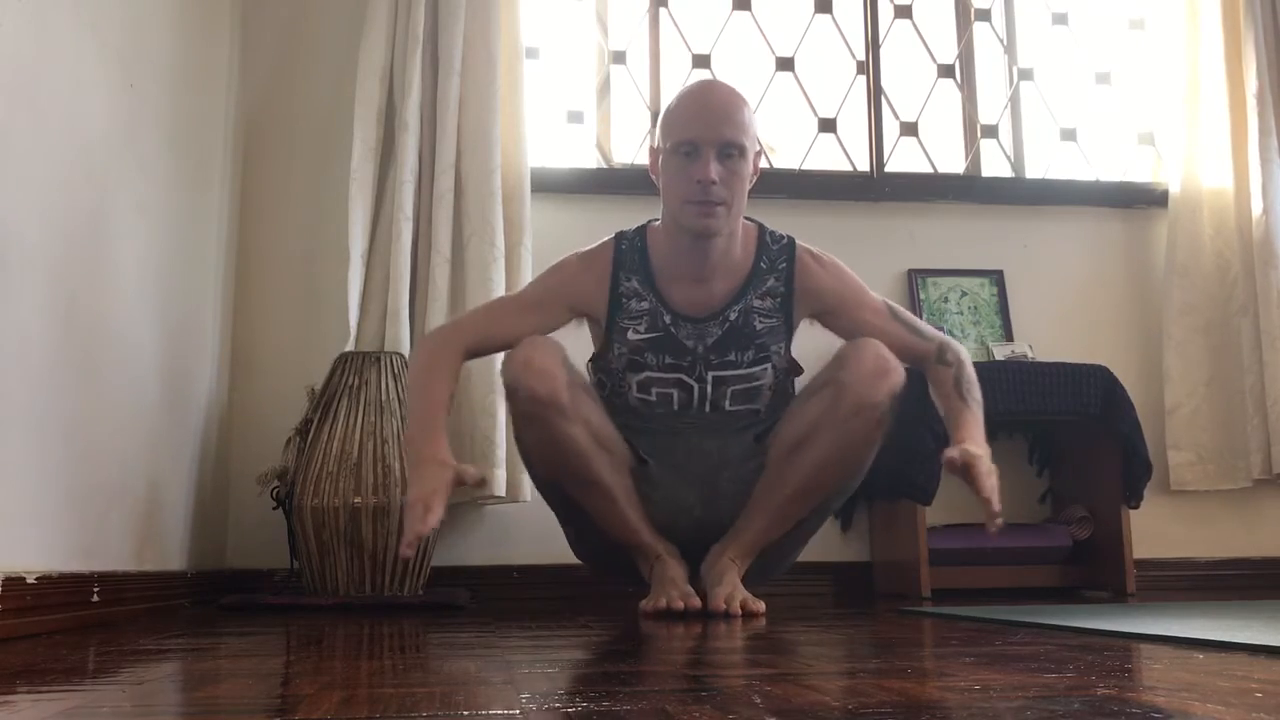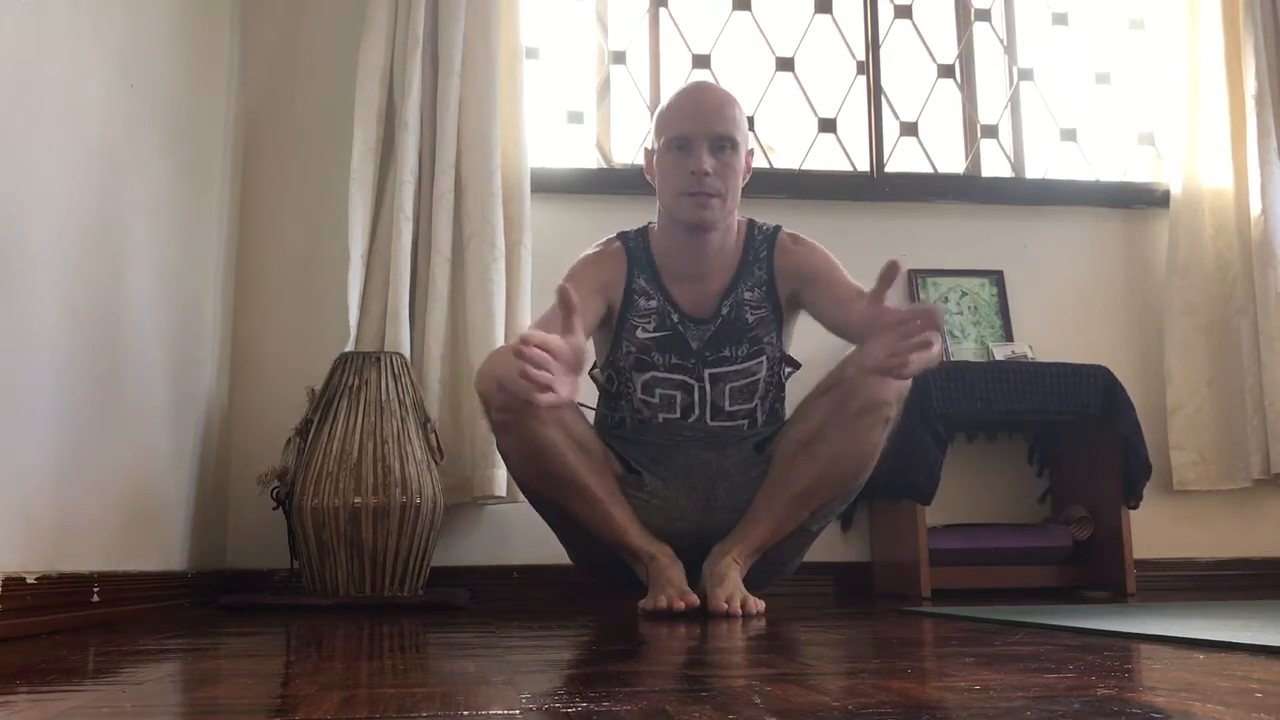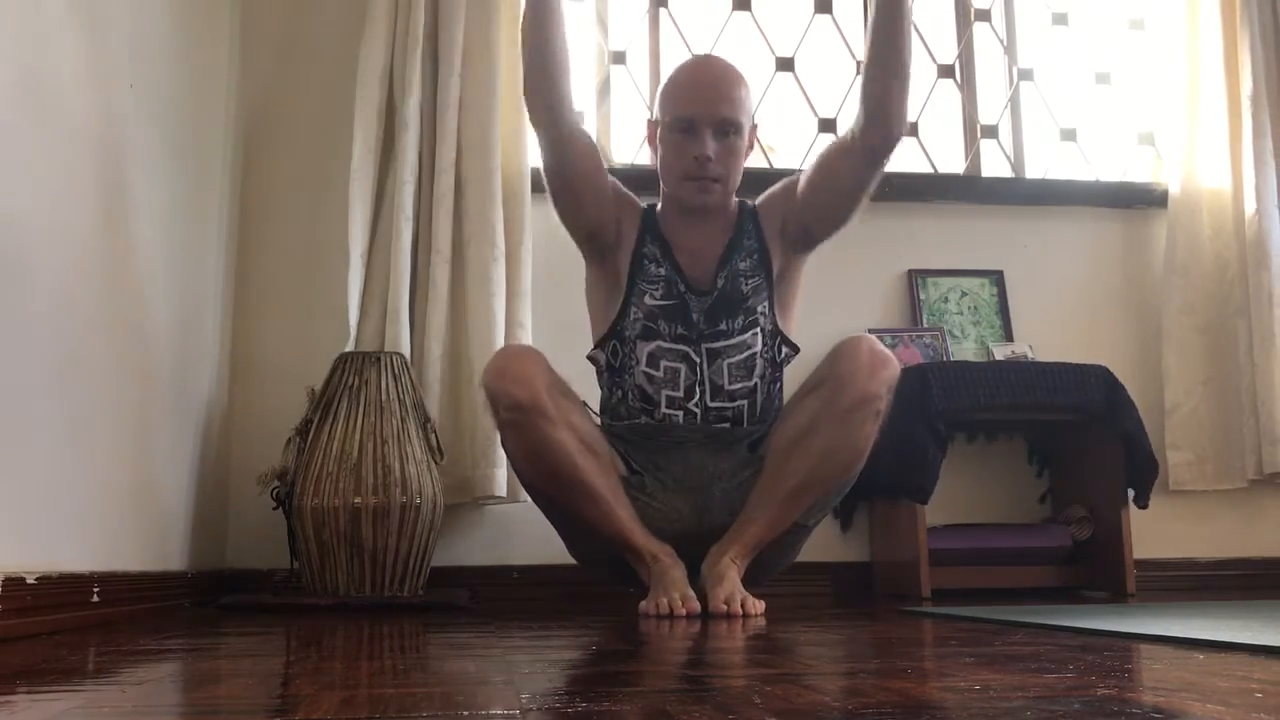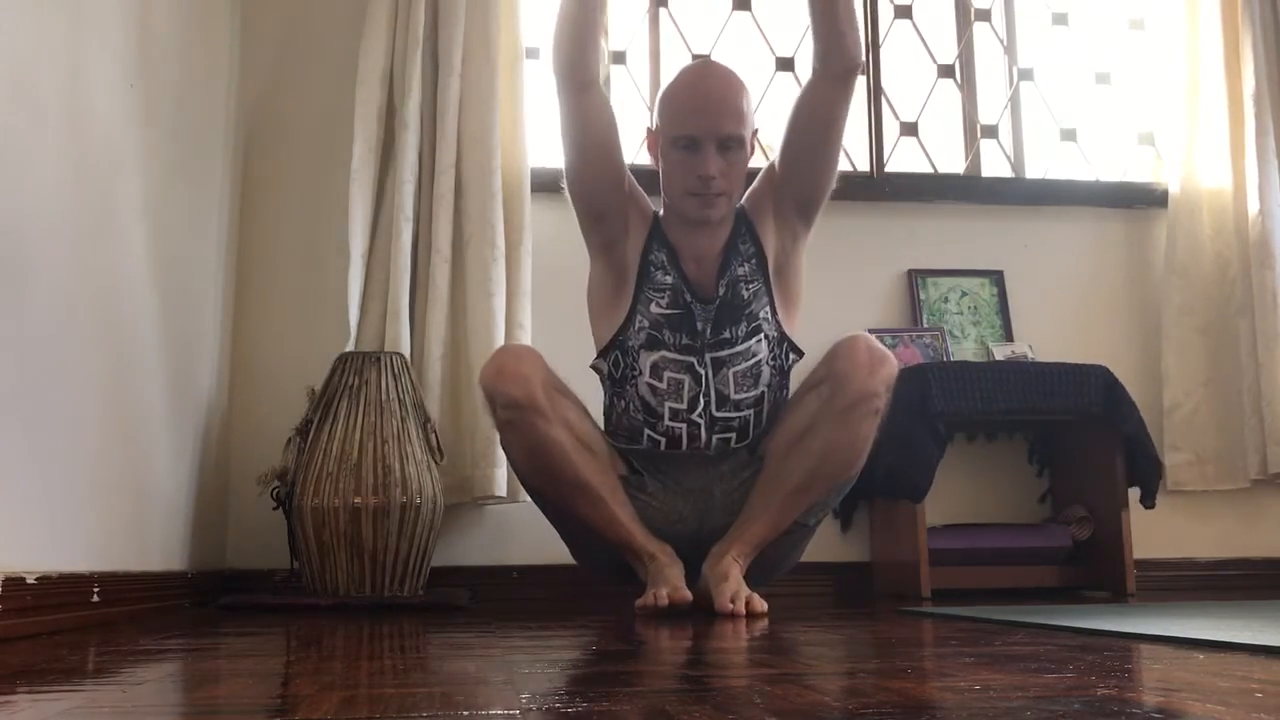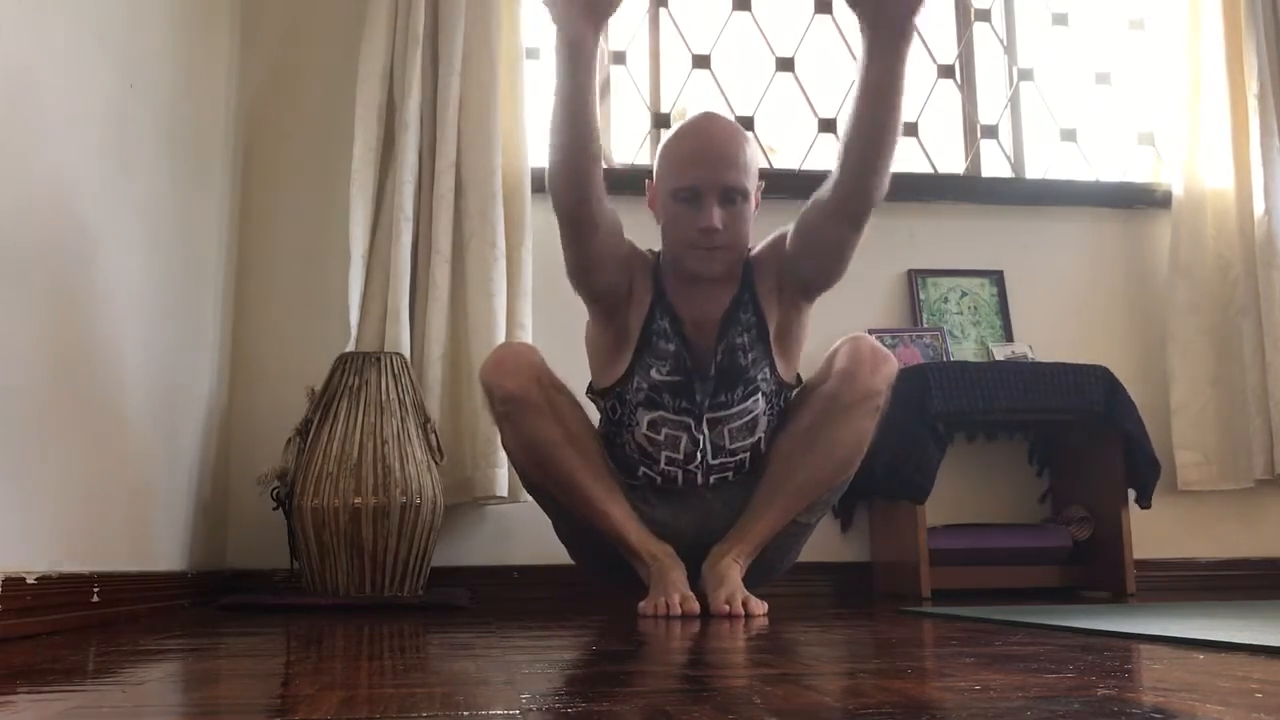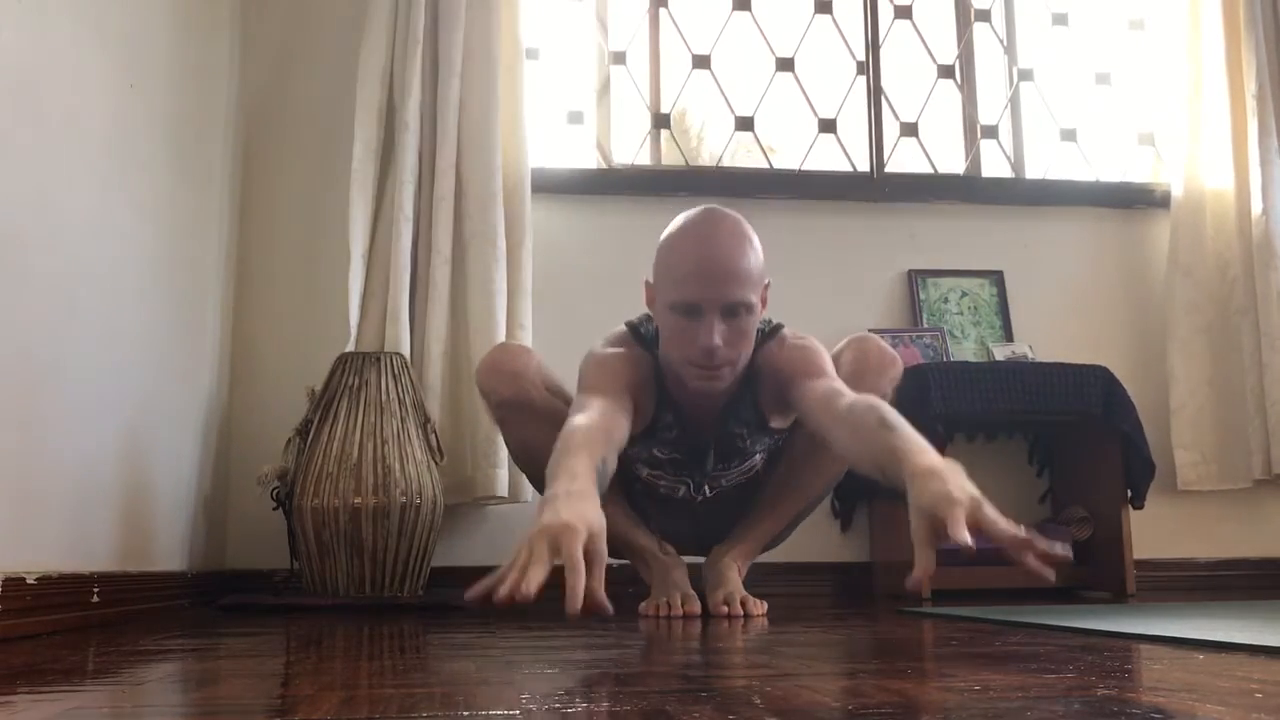
dt=0.5s
person 1, frame 1
left shoulder: (799, 272)
right shoulder: (601, 271)
left elbow: (941, 354)
right elbow: (442, 345)
left wrist: (970, 438)
right wrist: (428, 456)
left hip: (755, 515)
right hip: (623, 511)
left knee: (874, 366)
right knee: (531, 365)
left ankle: (729, 559)
right ankle: (656, 560)
person 1, frame 2
left shoulder: (787, 261)
right shoulder: (610, 267)
left elbow: (871, 322)
right elbow: (549, 342)
left wrist: (886, 347)
right wrist: (549, 367)
left hip: (758, 516)
right hip: (624, 514)
left knee: (876, 382)
right knee: (501, 378)
left ankle: (733, 559)
right ankle: (652, 559)
person 1, frame 3
left shoulder: (780, 232)
right shoulder: (615, 233)
left elbow: (878, 131)
right elbow: (550, 113)
left hip: (759, 506)
right hip: (628, 507)
left knee: (867, 365)
right knee: (511, 373)
left ankle: (732, 556)
right ankle: (652, 558)
person 1, frame 4
left shoulder: (776, 228)
right shoulder: (620, 234)
left elbow: (838, 69)
right elbow: (577, 81)
left hip: (759, 512)
right hip: (628, 513)
left knee: (865, 364)
right knee: (510, 374)
left ankle: (732, 557)
right ankle: (653, 558)
person 1, frame 5
left shoulder: (780, 281)
right shoulder: (622, 284)
left elbow: (853, 204)
right elbow: (576, 194)
left hip: (751, 531)
right hip: (623, 526)
left knee: (866, 362)
right knee: (509, 368)
left ankle: (728, 559)
right ankle: (653, 559)
person 1, frame 6
left shoulder: (784, 359)
right shoulder: (622, 362)
left elbow: (849, 411)
right elbow: (593, 423)
left wrist: (932, 473)
right wrist: (568, 508)
left hip: (748, 517)
right hip: (634, 519)
left ankle: (730, 561)
right ankle: (656, 561)
